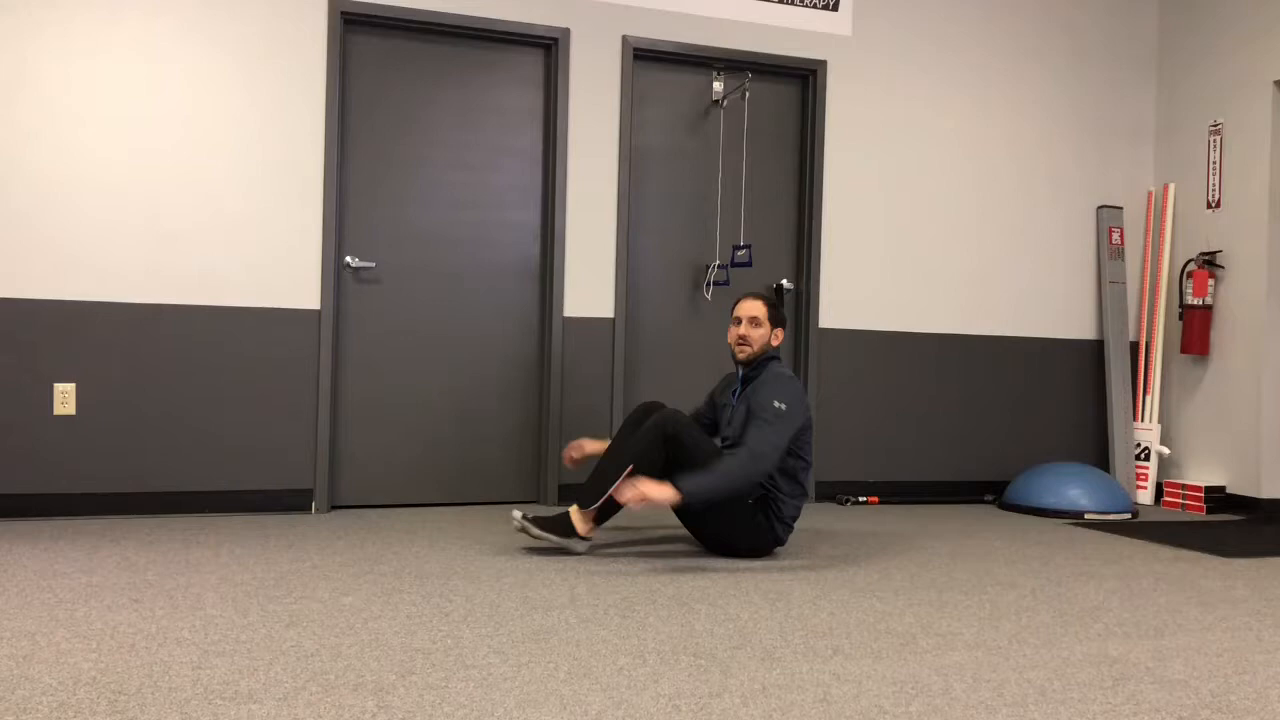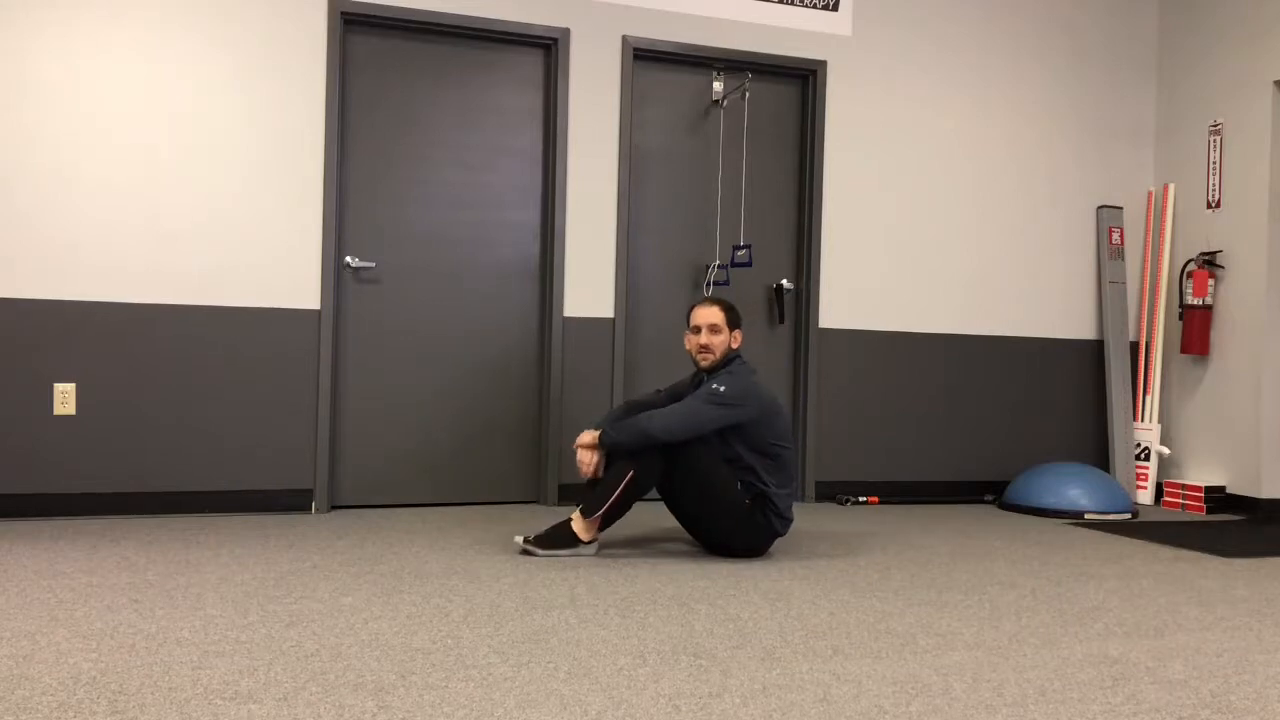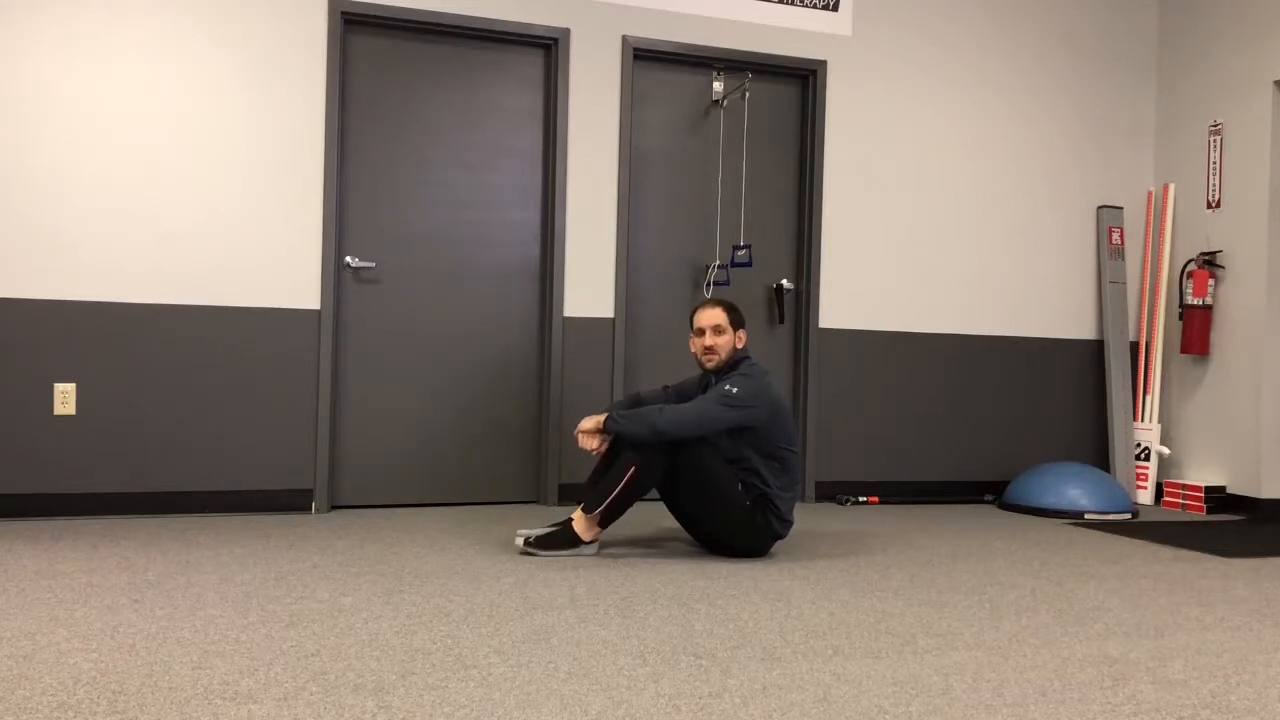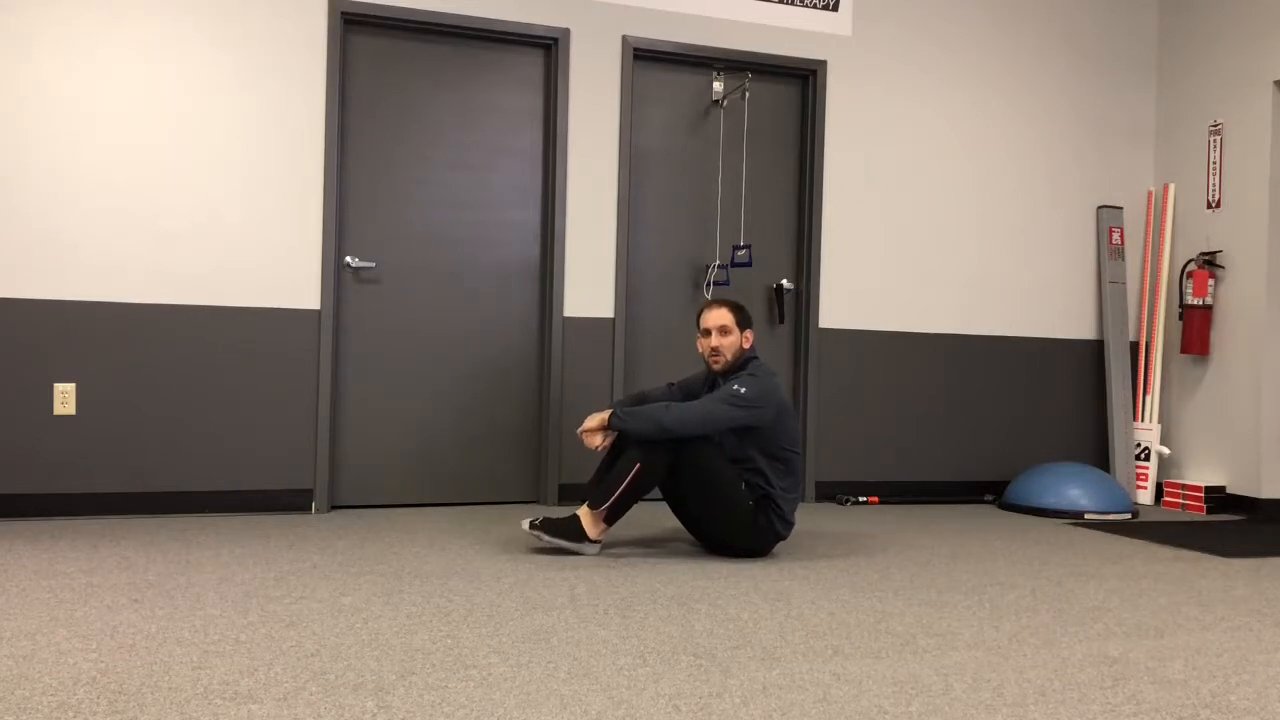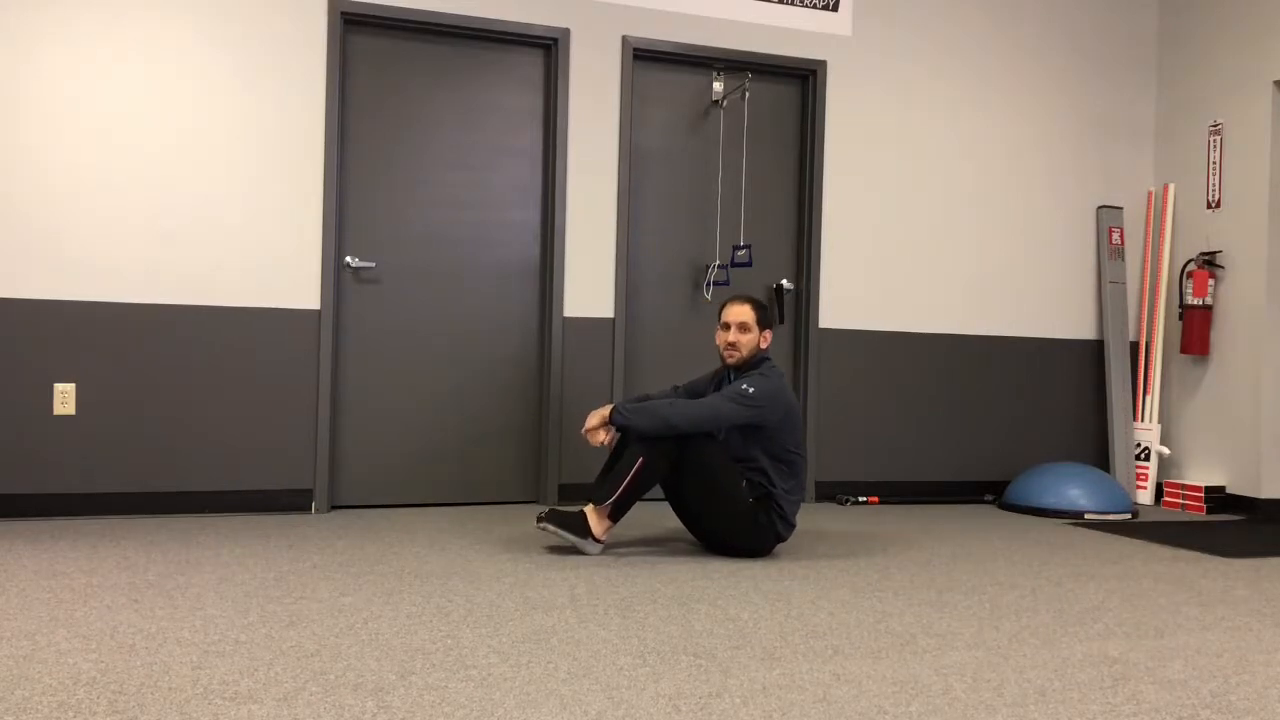
dt=0.7s
person 1, frame 1
left shoulder: (781, 389)
right shoulder: (734, 383)
left elbow: (753, 461)
right elbow: (687, 429)
left wrist: (676, 492)
right wrist: (609, 447)
left hip: (759, 525)
right hip: (729, 510)
left knee: (668, 429)
right knee: (651, 412)
left ankle: (580, 523)
right ankle: (586, 514)
person 1, frame 2
left shoulder: (738, 387)
right shoulder: (703, 381)
left elbow: (666, 425)
right elbow: (636, 409)
left wrist: (600, 437)
right wrist: (595, 441)
left hip: (754, 523)
right hip: (721, 510)
left knee: (659, 435)
right knee: (638, 427)
left ankle: (584, 530)
right ankle: (585, 518)
person 1, frame 3
left shoulder: (749, 387)
right shoulder: (711, 381)
left elbow: (675, 421)
right elbow: (645, 400)
left wrist: (605, 421)
right wrist: (605, 425)
left hip: (755, 524)
right hip: (725, 511)
left knee: (661, 436)
right knee: (640, 430)
left ankle: (584, 530)
right ankle: (583, 519)
person 1, frame 4
left shoulder: (757, 388)
right shoulder: (716, 377)
left elbow: (682, 418)
right elbow: (652, 398)
left wrist: (610, 418)
right wrist: (609, 421)
left hip: (757, 524)
right hip: (728, 510)
left knee: (666, 433)
right knee: (643, 429)
left ankle: (590, 526)
right ankle: (589, 516)
person 1, frame 5
left shoulder: (765, 388)
right shoulder: (726, 376)
left elbow: (687, 415)
right elbow: (666, 399)
left wrist: (612, 413)
right wrist: (612, 419)
left hip: (758, 523)
right hip: (729, 510)
left knee: (669, 429)
right knee: (650, 425)
left ankle: (595, 524)
right ankle: (595, 515)
